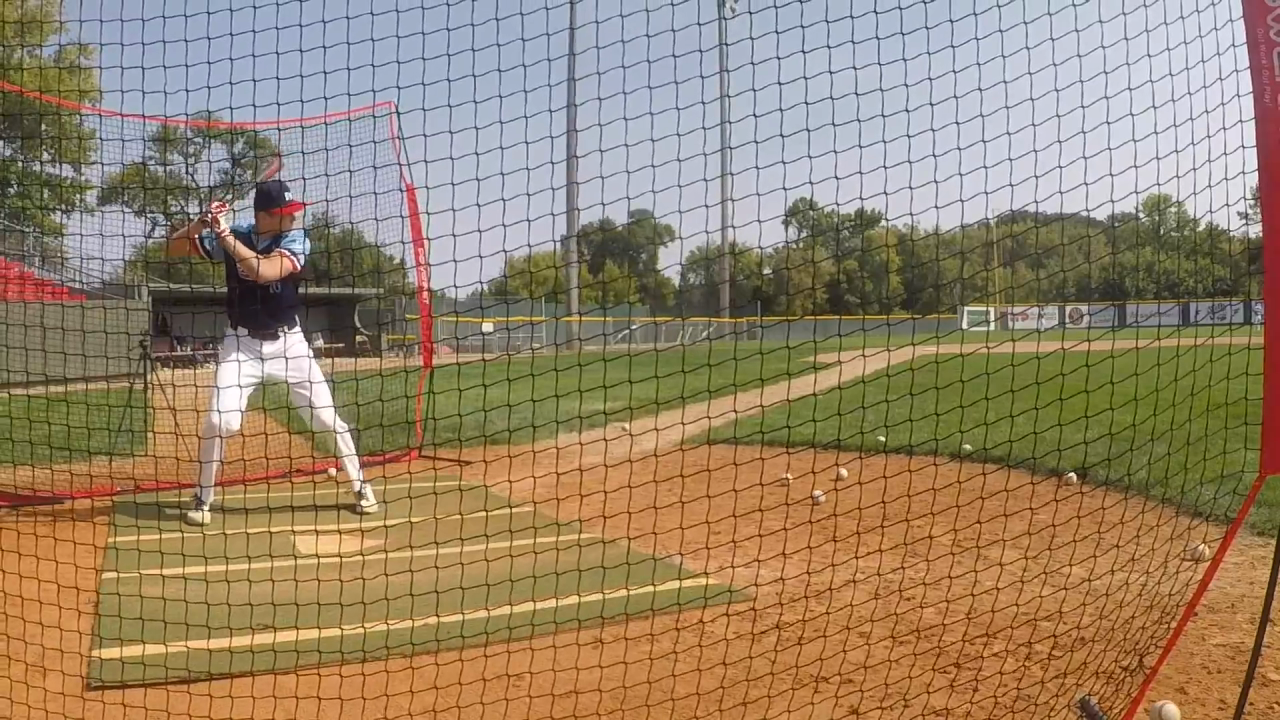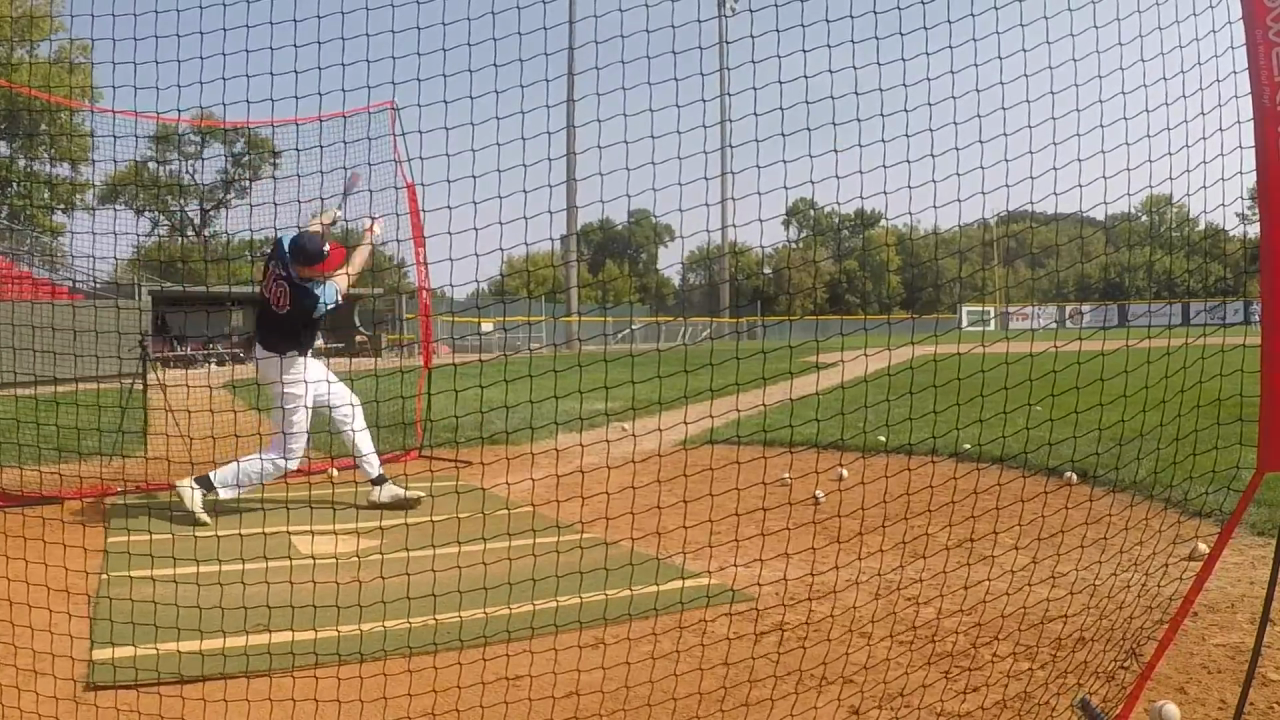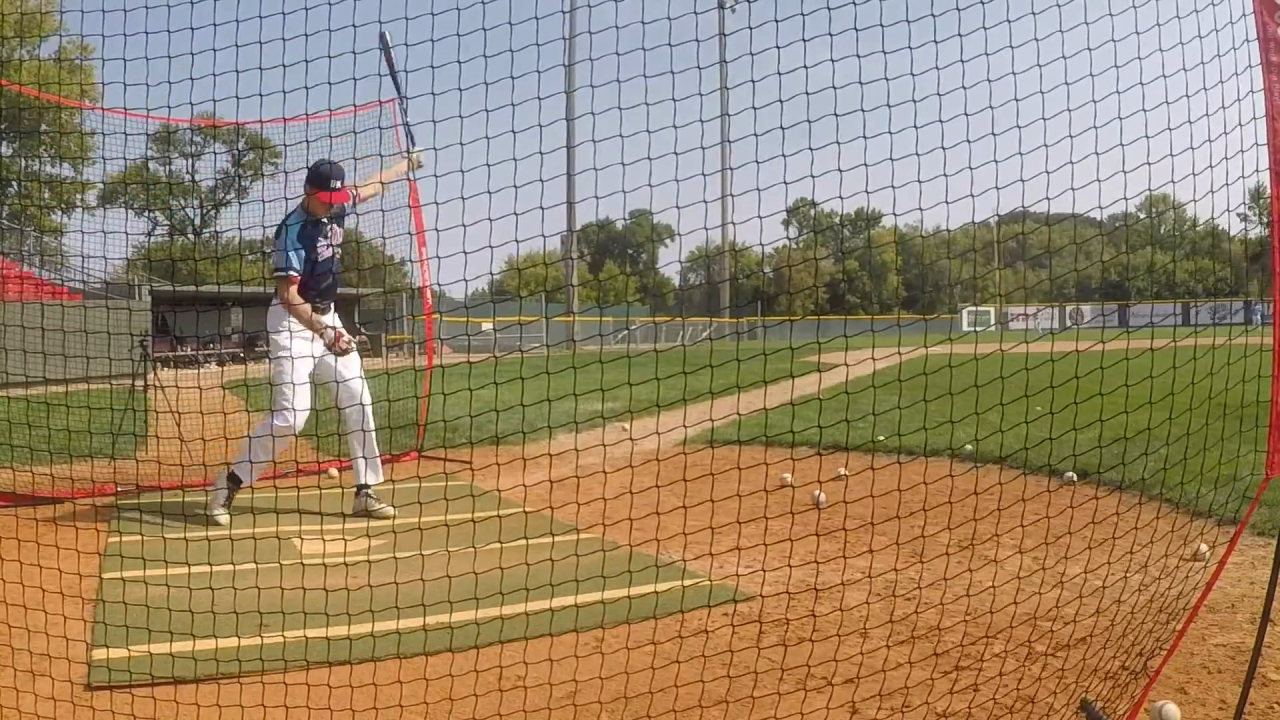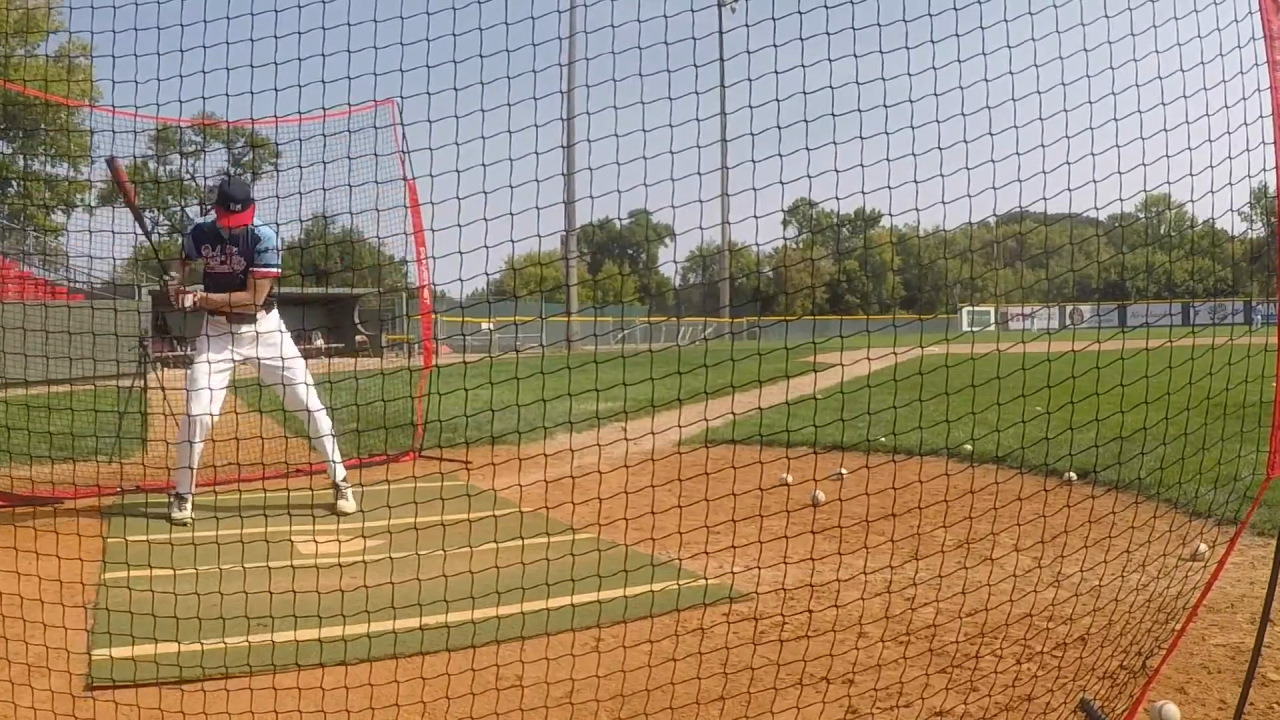
dt=1s
person 1, frame 1
left shoulder: (297, 241)
right shoulder: (235, 235)
left elbow: (264, 272)
right elbow: (173, 248)
left wrist: (223, 235)
right wrist: (202, 224)
left hip: (287, 341)
right hip: (241, 343)
left knee: (326, 418)
right knee: (219, 421)
left ankle: (359, 486)
right ankle: (203, 498)
person 1, frame 2
left shoulder: (283, 248)
right shoulder: (318, 297)
right elbow: (350, 272)
left wrist: (323, 223)
right wrist: (368, 241)
left hip: (284, 357)
right hip: (288, 366)
left knee: (348, 406)
right knee: (286, 456)
left ankle: (380, 487)
right ankle: (200, 487)
person 1, frame 3
left shoulder: (334, 207)
right shoulder: (292, 231)
left elbow: (369, 187)
right elbow: (288, 296)
left wrist: (407, 165)
right wrist: (328, 333)
left hip: (326, 316)
right hip: (291, 323)
left knee: (357, 402)
right knee: (291, 416)
left ankle: (364, 491)
right ankle: (229, 482)
person 1, frame 4
left shoulder: (265, 238)
right shoulder: (201, 232)
left elbow: (254, 298)
right elbow: (181, 261)
left wrist: (196, 298)
right wrist: (176, 281)
left hip: (265, 328)
right hip: (218, 331)
left knee: (310, 406)
right knee: (198, 413)
left ankle: (340, 482)
right ankle: (182, 494)
